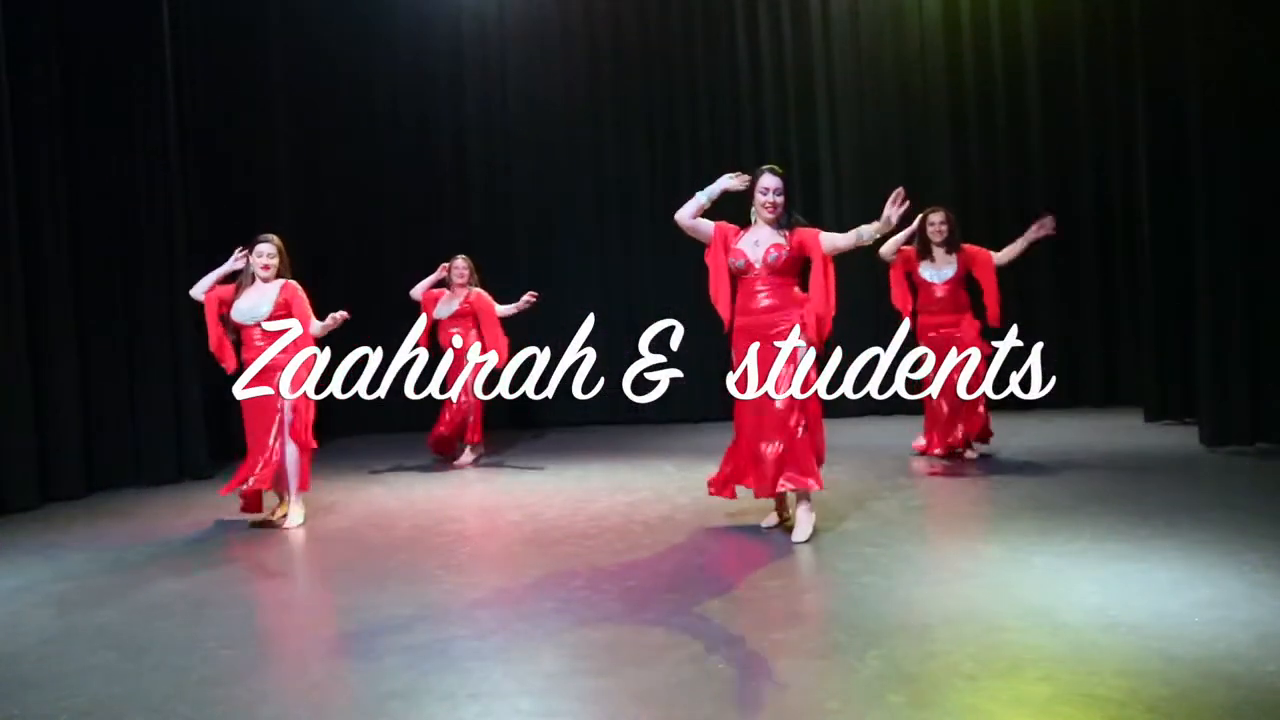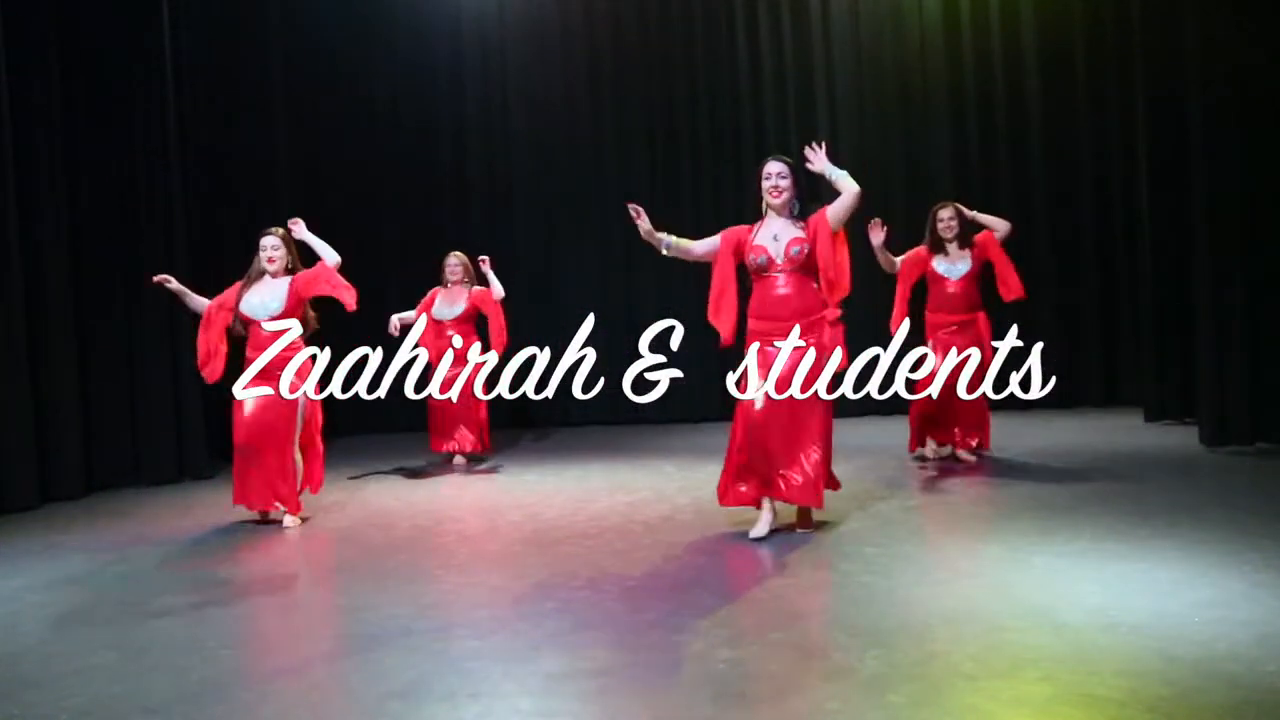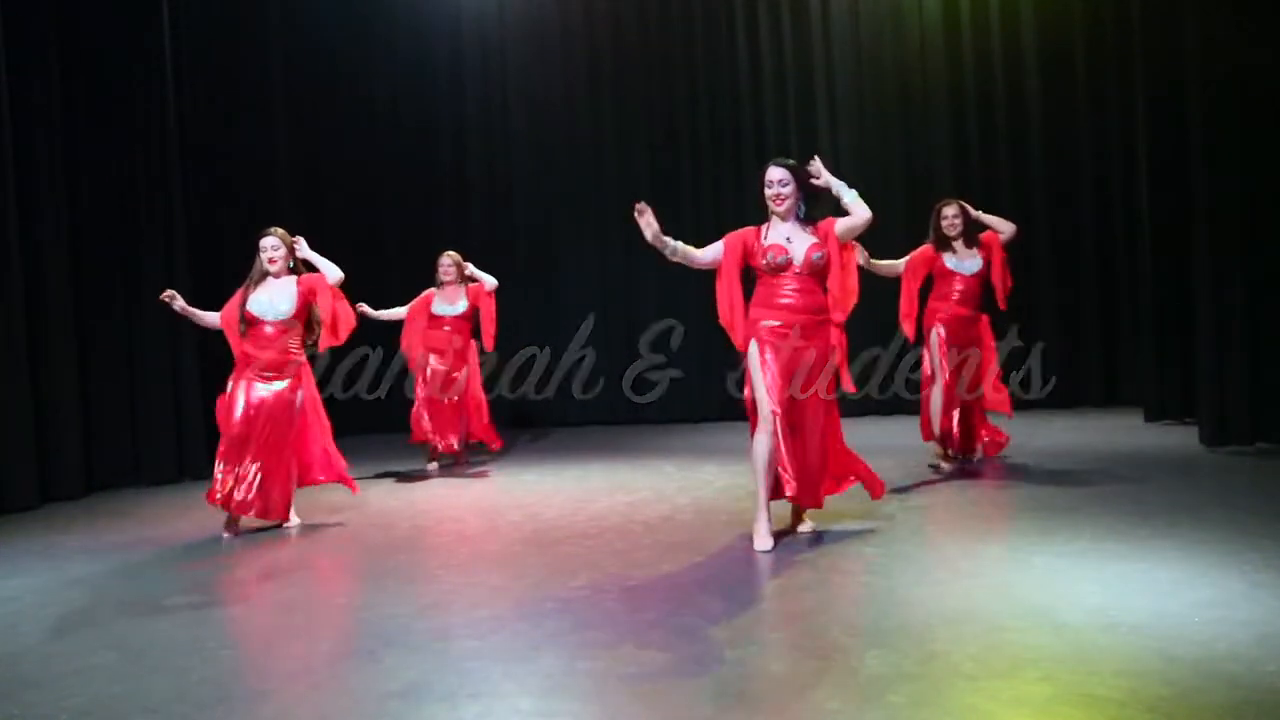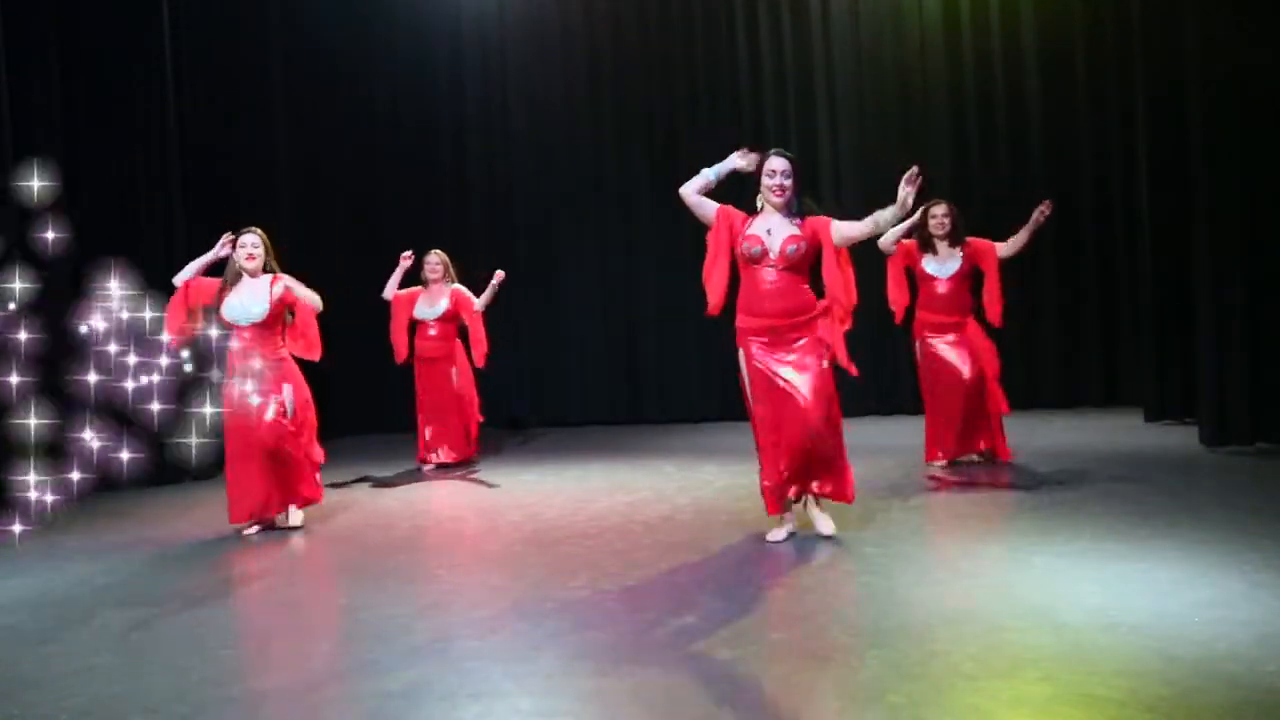
dt=0.5s
person 1, frame 1
left shoulder: (800, 238)
right shoulder: (732, 236)
left elbow: (845, 240)
right elbow: (683, 218)
left wrist: (880, 227)
right wrist: (719, 187)
left hip: (791, 332)
right hip: (750, 337)
left knee: (789, 410)
right knee: (758, 419)
left ankle: (803, 507)
right ankle: (777, 502)
person 1, frame 2
left shoulder: (815, 227)
right shoulder: (743, 236)
left elbow: (852, 194)
right elbow: (693, 249)
left wrist: (826, 169)
right wrist: (655, 236)
left hip: (811, 334)
right hip: (765, 339)
left knee: (807, 418)
right knee: (758, 418)
left ankle: (804, 503)
right ankle: (766, 506)
person 1, frame 3
left shoulder: (821, 232)
right shoulder: (750, 238)
left elbow: (863, 216)
right elbow: (697, 257)
left wrist: (833, 183)
right wrist: (660, 241)
left hip: (814, 338)
right hip: (768, 336)
left knee: (810, 422)
right knee: (768, 419)
left ankle: (801, 508)
right ankle: (762, 521)
person 1, frame 4
left shoulder: (813, 227)
right shoulder: (737, 224)
left elbow: (864, 227)
right elbow: (687, 194)
left wrist: (899, 208)
right wrist: (727, 166)
left hip: (804, 335)
right hip: (755, 338)
left knee: (813, 417)
right knee: (768, 425)
left ankle: (814, 500)
right ankle: (782, 513)
person 2, frame 1
left shoulder: (289, 289)
right shoulder: (237, 292)
left elbow: (311, 329)
right elbow: (196, 294)
left wrist: (330, 324)
right wrist: (229, 268)
left hip: (286, 371)
right hip: (254, 377)
left knee: (283, 432)
right knee: (263, 440)
left ankle: (296, 502)
right ankle: (282, 501)
person 2, frame 2
left shoulder: (299, 283)
right shoulder: (246, 288)
left elbow: (333, 262)
right elbow: (209, 308)
left wrist: (306, 236)
right wrist: (180, 290)
left hip: (291, 372)
right hip: (256, 375)
left knee: (288, 441)
right knee: (249, 437)
left ankle: (290, 506)
right ankle: (264, 500)
person 2, frame 3
left shoulder: (304, 283)
right shoulder: (249, 289)
left elbow: (336, 277)
right elbow: (219, 320)
left wrist: (307, 254)
right wrist: (186, 309)
left hip: (289, 376)
right hip: (249, 376)
left knee: (285, 443)
right knee: (238, 440)
left ankle: (284, 509)
right ankle: (234, 510)
person 2, frame 4
left shoulder: (279, 283)
right shoulder: (223, 288)
left elbow: (315, 306)
right elbow: (180, 283)
left wrist: (293, 288)
right wrist: (212, 256)
left hip: (276, 374)
right hip: (238, 378)
left knee: (279, 440)
right knee: (245, 446)
left ankle: (293, 501)
right ankle: (265, 512)
person 3, frame 1
left shoulder: (965, 253)
right shoulder: (913, 255)
left elbow: (1000, 258)
right elbow: (884, 253)
left wrist: (1029, 237)
right wrist: (912, 229)
left hip: (961, 326)
right hip: (929, 329)
left knee: (967, 379)
right knee: (939, 384)
left ankle: (967, 439)
right ankle: (941, 441)
person 3, frame 2
left shoulder: (976, 246)
right shoulder: (925, 253)
left elbow: (1005, 228)
right elbow: (893, 266)
left wrist: (972, 215)
right wrist: (879, 246)
left hip: (972, 325)
right hip: (940, 327)
left knee: (969, 384)
right knee: (937, 382)
left ankle: (964, 443)
right ankle: (931, 438)
person 3, frame 3
left shoulder: (981, 244)
right shoulder: (932, 251)
left elbow: (1011, 230)
right elbow: (897, 267)
left wrist: (977, 215)
right wrist: (869, 264)
left hip: (973, 325)
right hip: (941, 322)
left knee: (970, 385)
right knee: (940, 379)
left ankle: (968, 444)
right ankle: (942, 445)
person 3, frame 4
left shoulder: (970, 247)
right shoulder: (914, 250)
left elbow: (1008, 249)
right elbow: (884, 244)
left wrist: (1032, 223)
right wrist: (914, 220)
left hip: (962, 328)
right hip: (929, 330)
left knee: (972, 381)
right knee: (937, 389)
left ankle: (974, 444)
right ankle: (943, 450)
person 4, frame 1
left shoulder: (476, 295)
right shoulder: (441, 295)
left elbow: (496, 311)
right elbow: (415, 294)
left wrist: (518, 305)
right wrist: (437, 275)
left hip: (470, 353)
right hip: (452, 355)
left knee: (467, 396)
right knee: (456, 400)
left ankle: (472, 447)
right ankle: (474, 444)
person 4, frame 2
left shoulder: (475, 293)
right shoulder: (436, 293)
left elbow: (499, 295)
right elbow: (416, 315)
left wrist: (488, 272)
right wrist: (396, 317)
left hip: (467, 355)
right hip: (443, 357)
left knee: (464, 401)
right knee: (439, 401)
left ankle: (463, 449)
right ankle: (449, 444)
person 4, frame 3
left shoulder: (471, 291)
right shoulder: (431, 295)
left elbow: (493, 284)
right elbow: (405, 312)
left wrist: (472, 272)
right wrist: (374, 313)
left hip: (461, 357)
right hip: (433, 357)
left knee: (460, 402)
right knee: (430, 402)
left ankle: (460, 450)
right ankle: (433, 455)
person 4, frame 4
left shoulder: (456, 291)
right shoulder: (416, 294)
left elbow: (477, 306)
right elbow: (388, 295)
left wrist: (493, 285)
right wrist: (401, 269)
left hip: (450, 357)
right hip: (424, 359)
left knee: (455, 404)
right knee: (429, 406)
left ankle: (460, 452)
right ankle: (434, 455)
